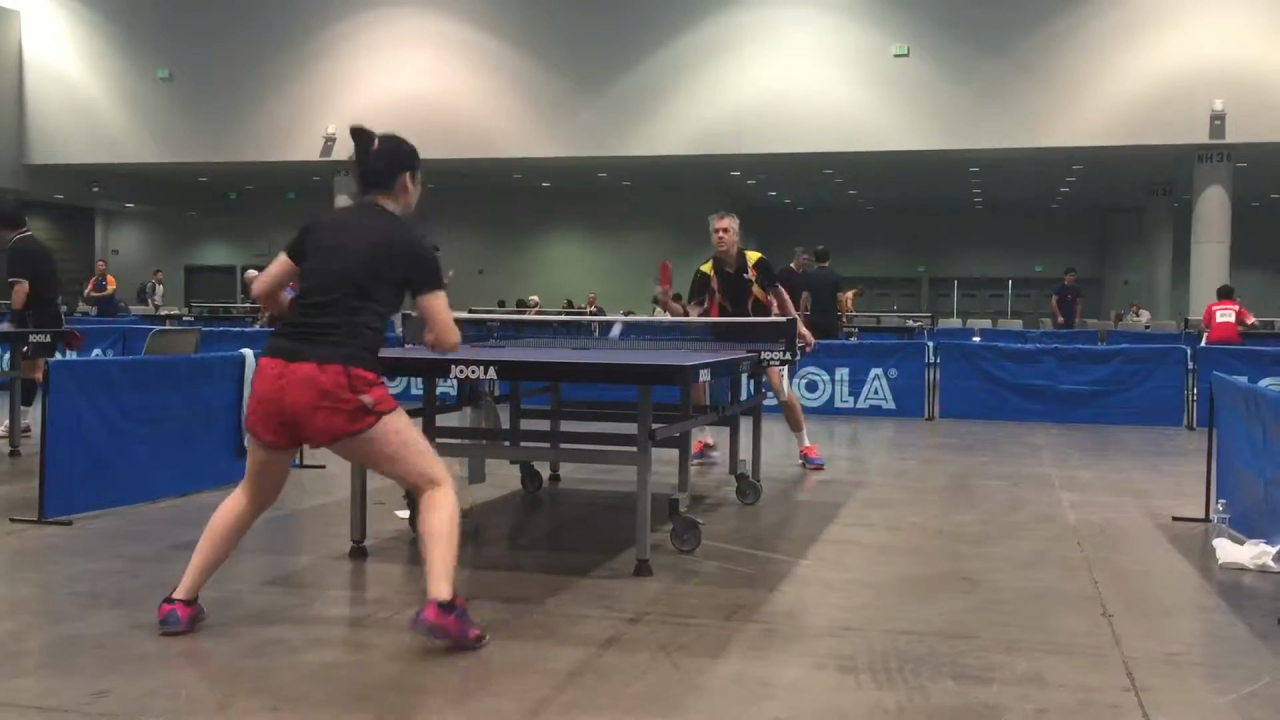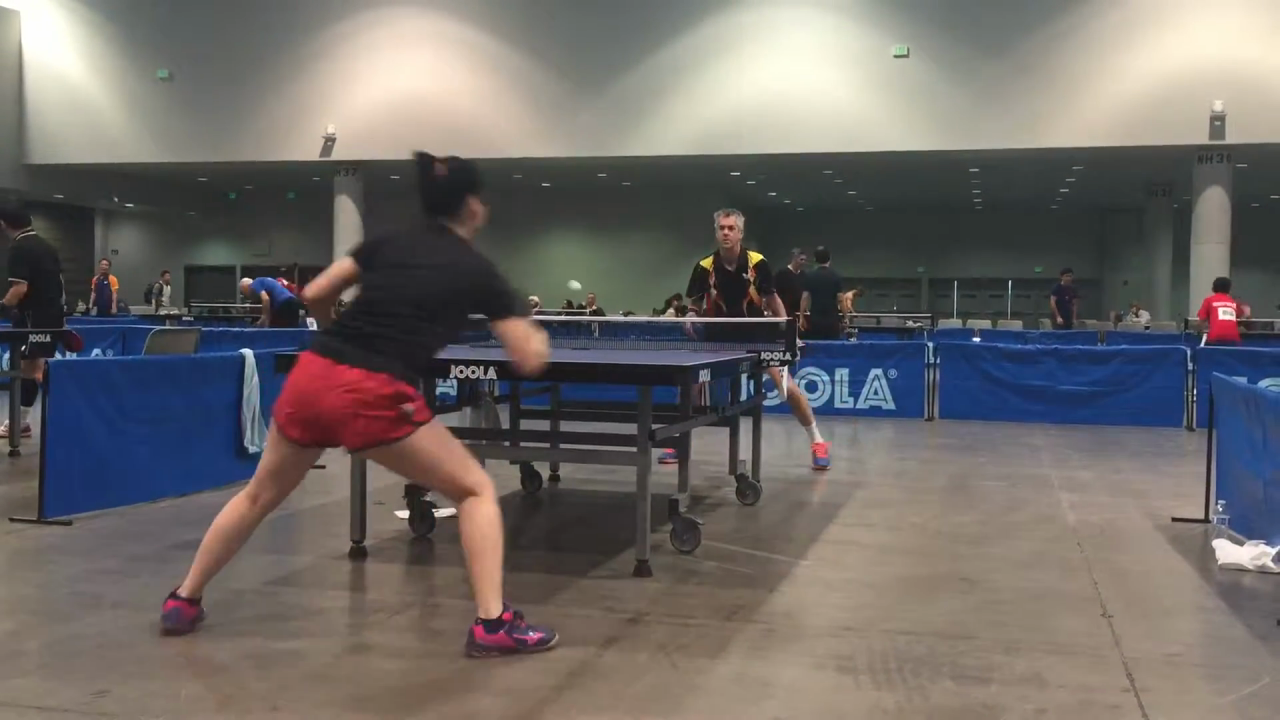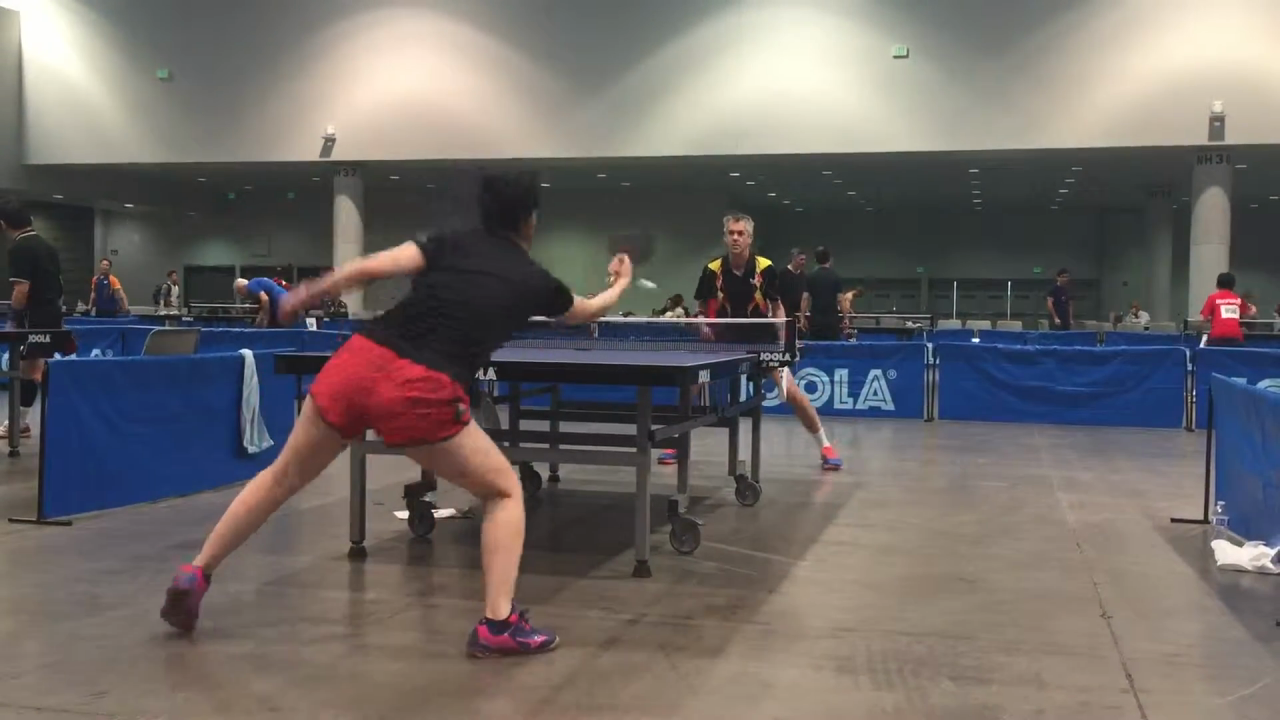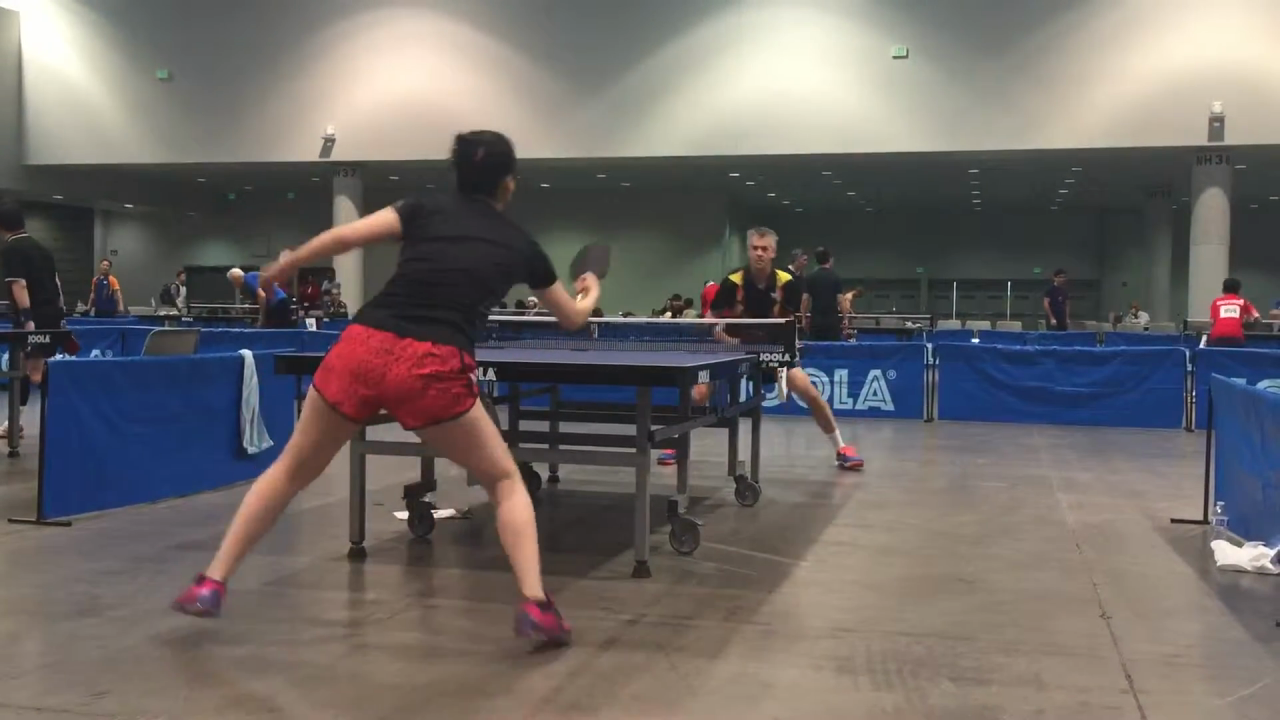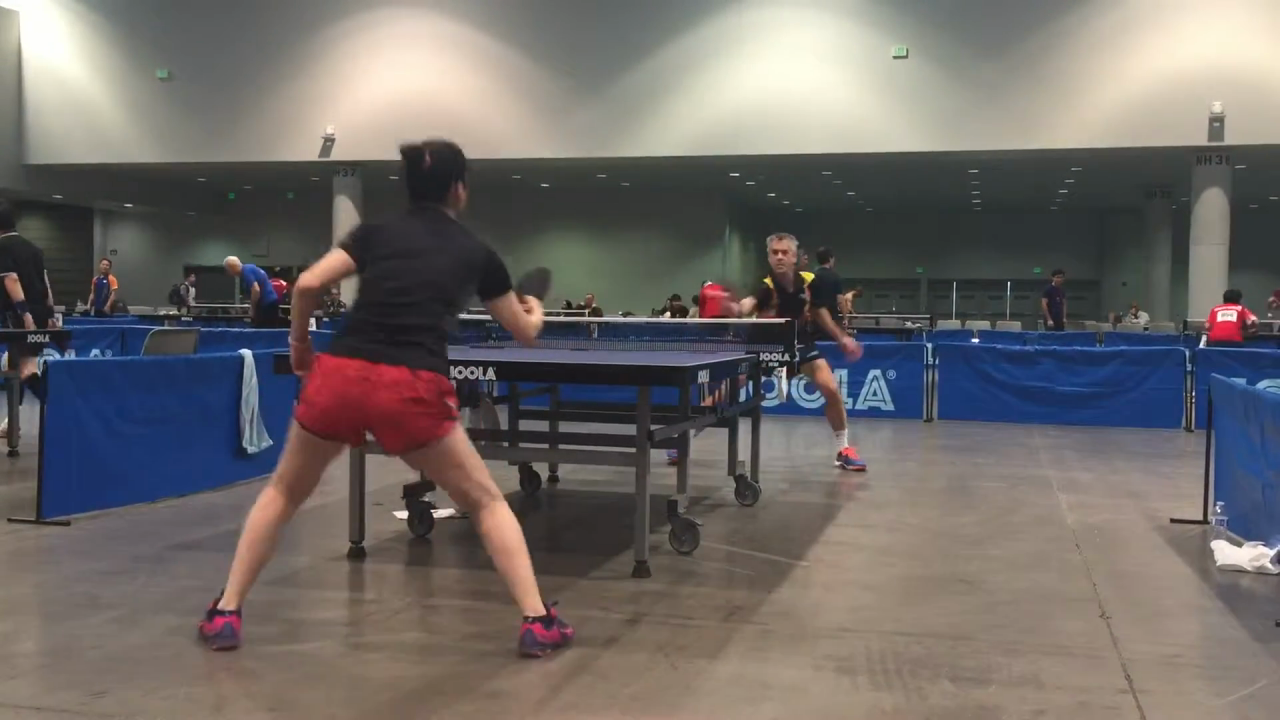
dt=0.2s
person 1, frame 1
left shoulder: (322, 225)
right shoulder: (411, 245)
left elbow: (261, 292)
right elbow: (448, 339)
right wrist: (438, 334)
left hip: (275, 377)
right hip: (339, 384)
left knee: (254, 495)
right knee: (437, 484)
left ankle: (179, 602)
right ankle: (440, 607)
person 1, frame 2
left shoulder: (388, 241)
right shoulder: (479, 274)
left elbow: (314, 294)
right elbow: (532, 362)
right wrist: (536, 337)
left hip: (312, 375)
right hip: (374, 397)
left knee: (262, 493)
right knee: (476, 489)
left ankle: (183, 601)
right ankle: (492, 624)
person 1, frame 3
left shoulder: (451, 243)
right shoulder: (536, 282)
left elbow: (373, 266)
right elbow: (589, 310)
left wrist: (308, 293)
right wrist: (620, 286)
left hip: (358, 364)
right hip: (420, 393)
left knee: (282, 477)
right knee: (504, 491)
left ankle: (195, 575)
right ankle: (498, 624)
person 1, frame 4
left shoulder: (427, 211)
right shoulder: (521, 246)
left elbow: (349, 234)
right elbow: (572, 318)
left wrist: (285, 265)
right wrist: (590, 295)
left hip: (362, 350)
right hip: (432, 369)
left knee: (291, 471)
right knee: (505, 480)
left ankle: (211, 584)
right ankle: (536, 607)
person 1, frame 5
left shoulder: (377, 232)
right shoulder: (477, 253)
left elbow: (309, 285)
right elbow: (525, 333)
left wrist: (298, 342)
right wrist: (534, 310)
left hip: (339, 374)
right hip: (412, 389)
left knee: (283, 491)
right knee: (486, 502)
left ankle: (225, 614)
right ankle: (538, 621)
person 2, frame 1
left shoulder: (756, 262)
right shoulder: (705, 273)
left elbow: (778, 293)
right elbow: (691, 315)
left wrist: (798, 325)
right wrist: (668, 304)
left knee: (783, 392)
right knee: (695, 383)
left ankle: (805, 447)
right ankle: (705, 442)
person 2, frame 2
left shoulder: (757, 263)
right shoulder: (705, 267)
left elbow: (772, 301)
right elbow: (695, 307)
left knee: (789, 389)
left ankle: (817, 443)
person 2, frame 3
left shoulder: (765, 269)
right shoulder: (712, 270)
left elbow: (777, 307)
right elbow: (702, 309)
left hip: (761, 339)
left knee: (792, 393)
left ankle: (825, 447)
person 2, frame 4
left shoulder: (785, 283)
right shoulder: (732, 282)
left elbow: (787, 319)
right elbow: (713, 318)
left knee: (811, 394)
right knee: (699, 394)
left ankle: (841, 448)
person 2, frame 5
left shoulder: (810, 282)
right shoulder: (766, 287)
left elbow: (820, 312)
right elbow: (745, 308)
left wrist: (842, 339)
left hip: (800, 341)
left knee: (831, 389)
left ankle: (842, 449)
person 3, frame 1
right shoulder: (37, 245)
left elbow: (21, 286)
right elbow: (52, 283)
right wrist: (57, 315)
left hip: (34, 319)
right hip: (47, 316)
left knee: (39, 373)
right knee: (25, 369)
right ankle: (21, 423)
person 3, frame 2
right shoulder: (46, 246)
left elbow: (19, 288)
right elbow: (59, 283)
right wrist: (60, 315)
left hip: (34, 318)
right hip: (51, 315)
left knee: (39, 372)
right knee: (27, 369)
right ankle: (21, 422)
person 3, frame 3
right shoulder: (47, 246)
left elbow: (21, 288)
right elbow: (57, 284)
right wrist: (56, 316)
left hip: (34, 317)
right hip: (51, 314)
left knee: (38, 372)
right knee: (26, 369)
right ankle: (20, 422)
person 3, frame 4
right shoulder: (40, 248)
right elbow: (56, 283)
left wrist: (27, 319)
right wrist: (59, 316)
left hip: (34, 318)
right hip: (50, 314)
left knee: (38, 372)
right knee: (22, 367)
person 3, frame 5
right shoulder: (31, 247)
right elbow: (44, 281)
left wrist: (24, 312)
right wrist: (50, 314)
left hip: (18, 316)
right hip: (39, 312)
left knee: (26, 369)
